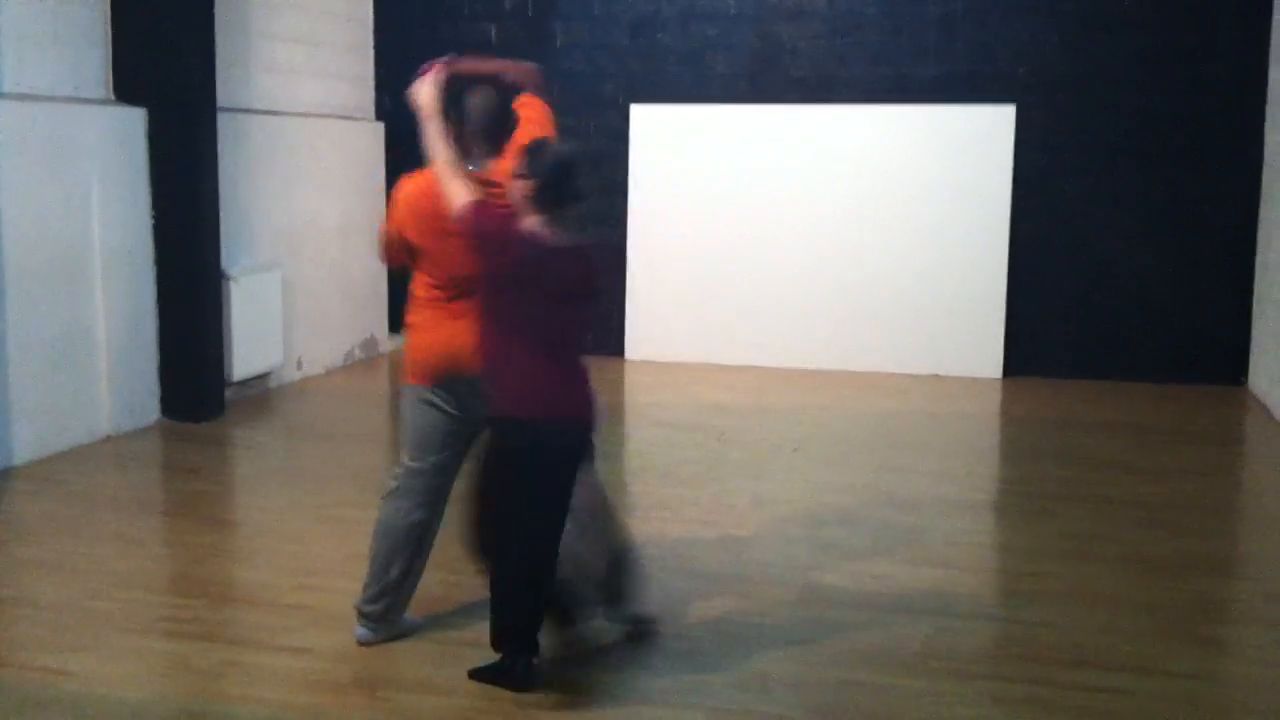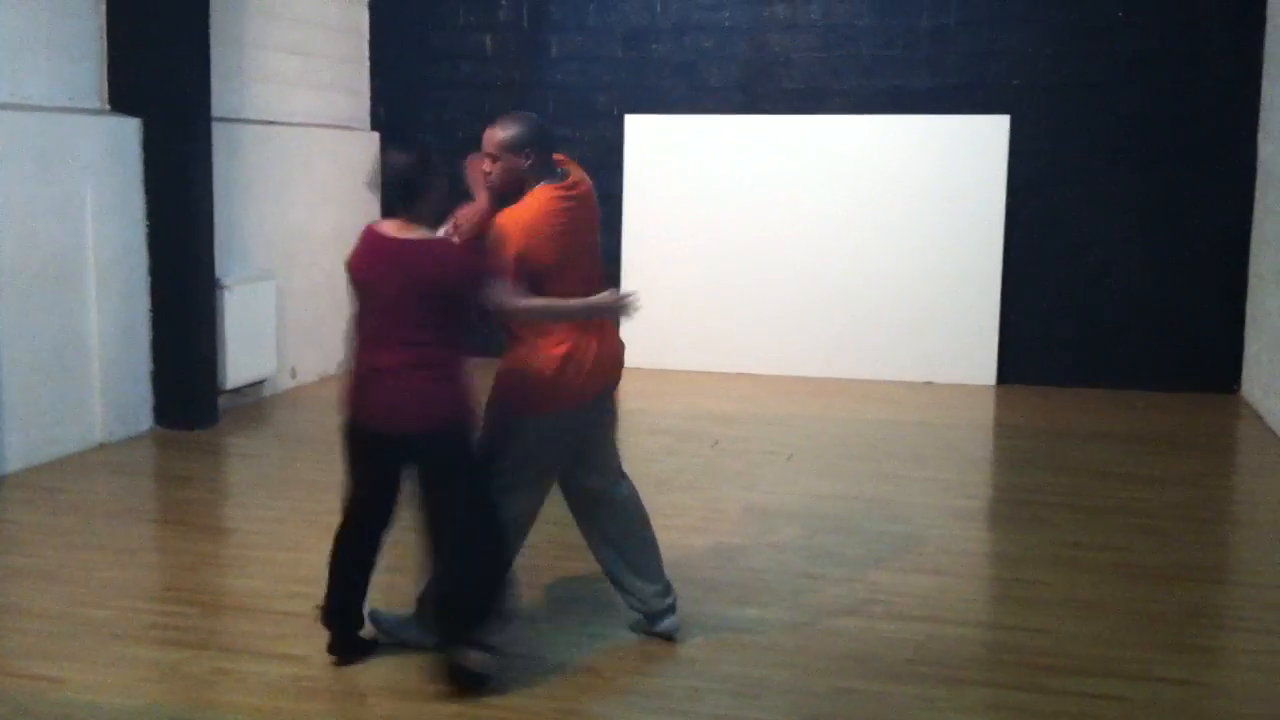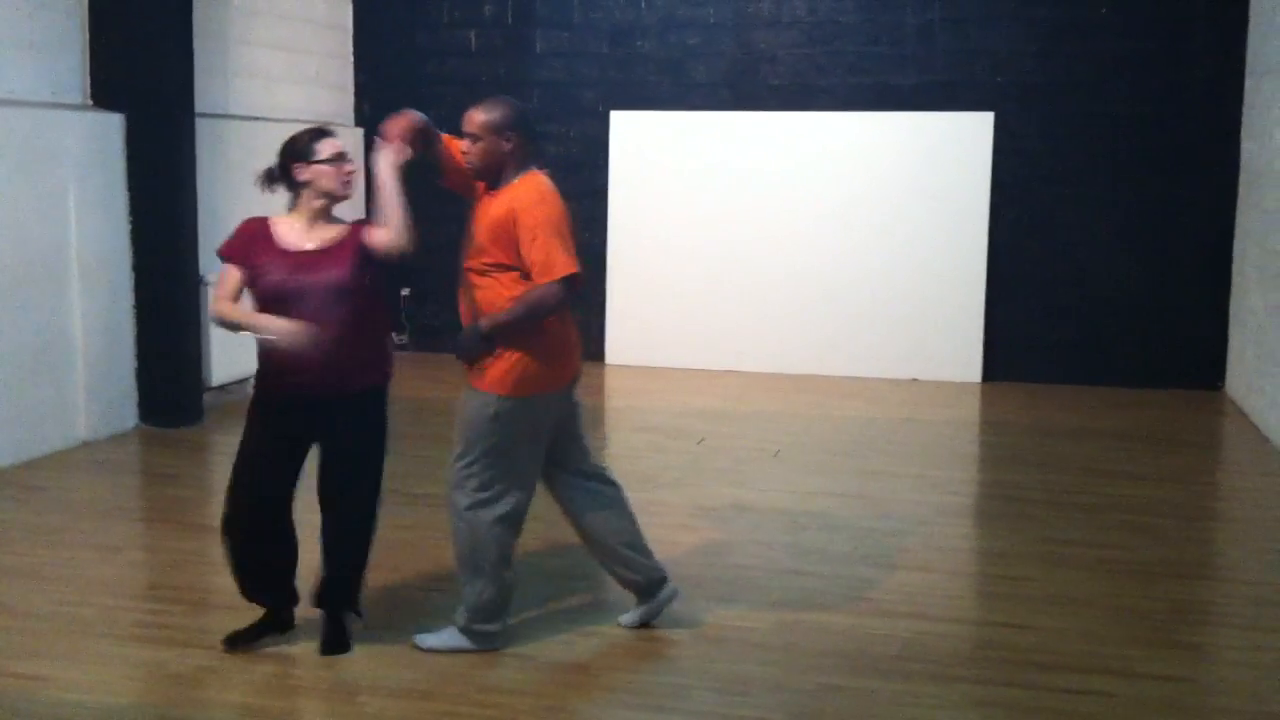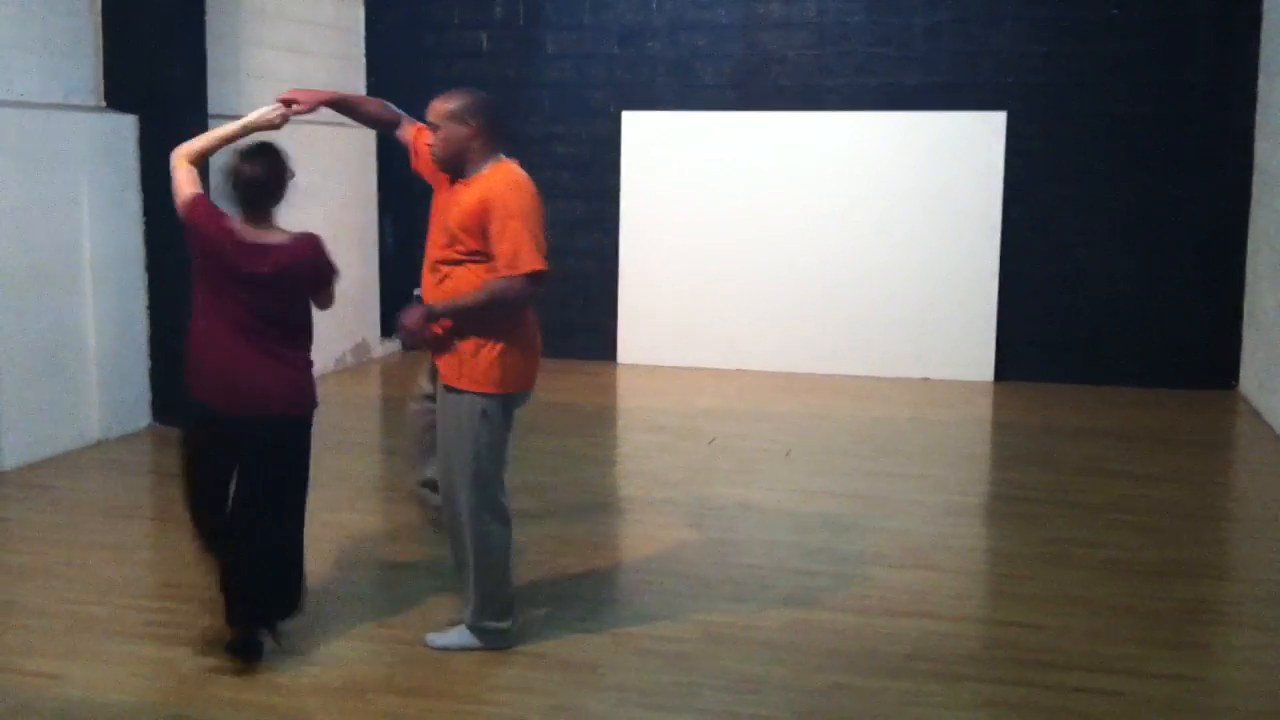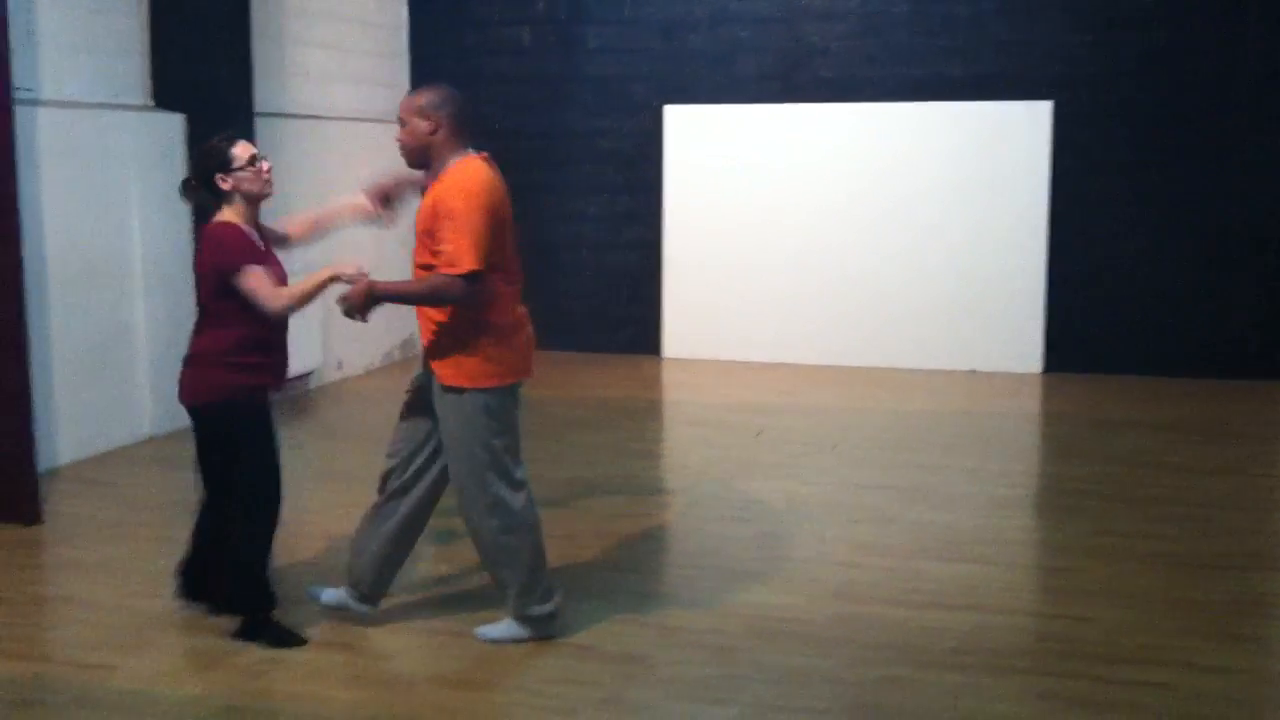
dt=0.3s
person 1, frame 1
left shoulder: (411, 193)
right shoulder: (520, 178)
left elbow: (395, 258)
right elbow: (530, 83)
right wrist: (467, 67)
left hip: (432, 361)
left knee: (416, 487)
left ankle: (378, 614)
person 1, frame 2
left shoulder: (516, 226)
right shoulder: (575, 181)
right wrist: (483, 199)
left hip: (541, 379)
right hip: (596, 367)
left knee: (494, 501)
right knee: (604, 487)
left ankle: (430, 620)
right ankle: (657, 606)
person 1, frame 3
left shoulder: (531, 200)
right shoulder: (487, 178)
left elbow: (556, 289)
right elbow: (432, 142)
left wrist: (482, 329)
left hip: (515, 369)
right hip: (542, 366)
left knee: (479, 497)
right knee: (578, 479)
left ankle: (480, 624)
right ankle: (648, 583)
person 1, frame 4
left shoulder: (506, 189)
right shoulder: (449, 169)
left elbow: (521, 283)
right elbow: (399, 121)
left wrist: (436, 310)
right wrist: (330, 98)
left hip: (484, 364)
right hip: (451, 356)
left knee: (471, 492)
right knee: (449, 479)
left ankle: (491, 624)
right ankle: (488, 594)
person 1, frame 5
left shoulder: (463, 188)
right shoulder: (462, 169)
left elbow: (460, 285)
left wrist: (377, 292)
left hip: (476, 362)
right hip: (448, 356)
left knee: (488, 489)
right knee: (409, 470)
left ankle: (534, 611)
right ankle: (363, 588)
person 2, frame 1
left shoulder: (505, 240)
right shoulder: (576, 259)
left elbow: (449, 176)
left wrist: (428, 107)
left hip: (531, 415)
right hip: (565, 411)
left knee: (509, 530)
right knee: (517, 527)
right ankle: (519, 650)
person 2, frame 2
left shoulder: (369, 244)
right shoulder: (445, 256)
right elbow: (519, 308)
right wrist: (595, 304)
left hip: (372, 408)
right hip: (430, 412)
left knee: (364, 519)
right knee: (463, 527)
left ankle: (342, 630)
right ankle: (462, 646)
person 2, frame 3
left shoulder: (357, 237)
right shoulder: (255, 235)
left elbow: (398, 241)
right elbow: (221, 307)
left wrist: (387, 168)
right wrist: (268, 324)
left hip: (354, 394)
right hip: (284, 392)
left knee: (349, 508)
right knee: (254, 503)
left ankle: (335, 609)
right ankle: (275, 606)
person 2, frame 4
left shoulder: (206, 231)
right shoulder: (305, 251)
left elbow: (182, 157)
right elbow: (324, 299)
left wrist: (253, 122)
left hip: (214, 397)
right hip: (285, 401)
left knee: (209, 499)
right knee: (272, 511)
left ankle: (246, 611)
right ankle: (255, 614)
person 2, frame 5
left shoulder: (244, 228)
right shoulder: (225, 237)
left elbow: (295, 231)
right elbow: (274, 303)
left wrist: (351, 207)
right wrist: (331, 273)
left hip: (222, 384)
right hip: (228, 387)
left knee: (231, 488)
right knee: (253, 495)
left ankle: (205, 579)
right ankle: (253, 613)
